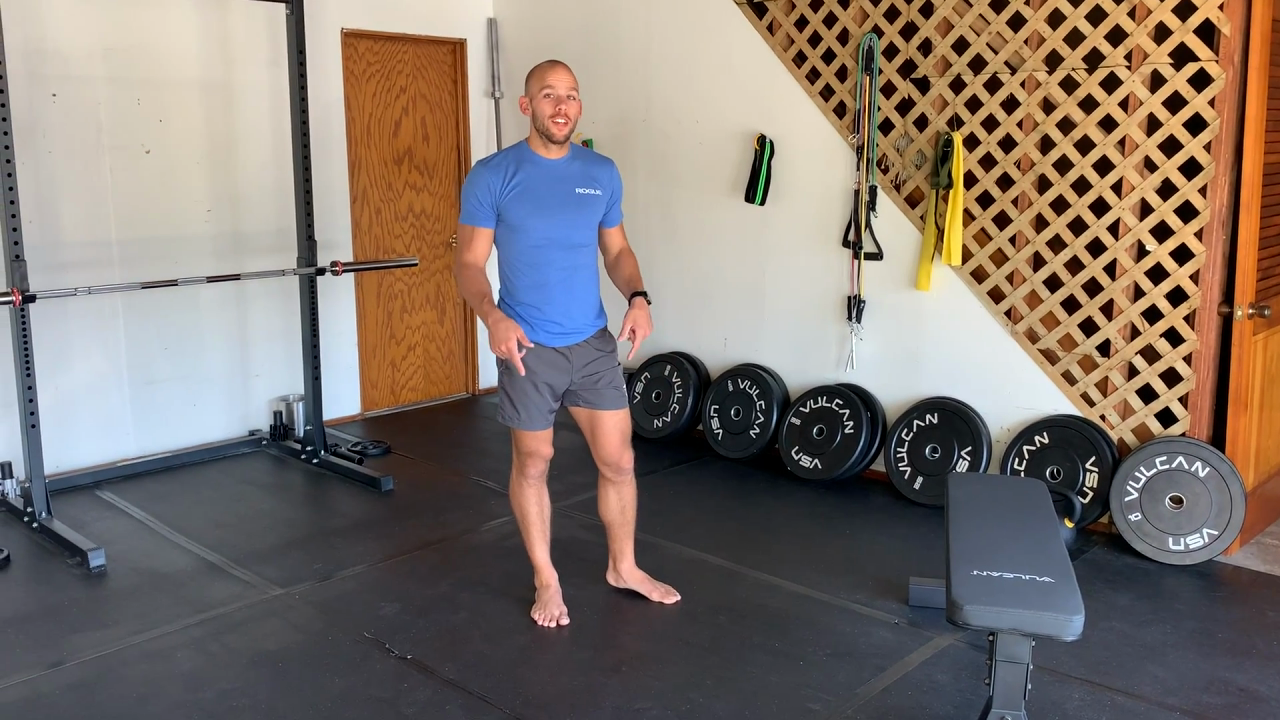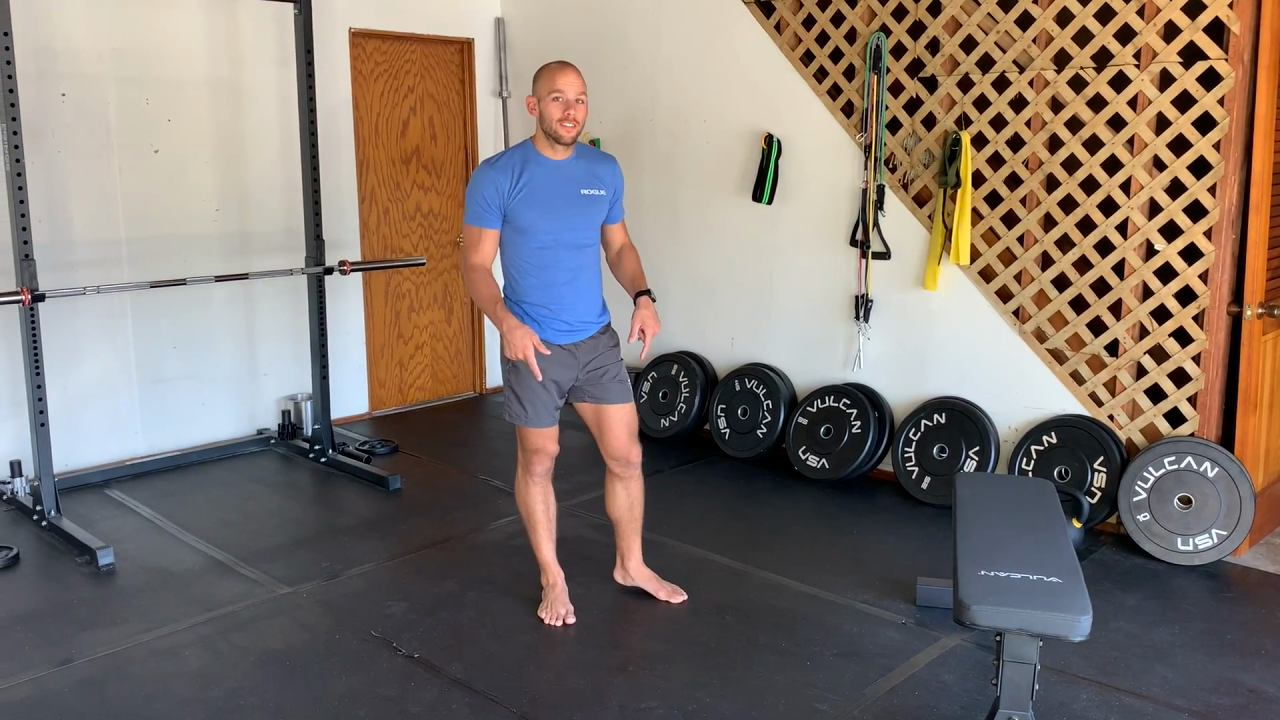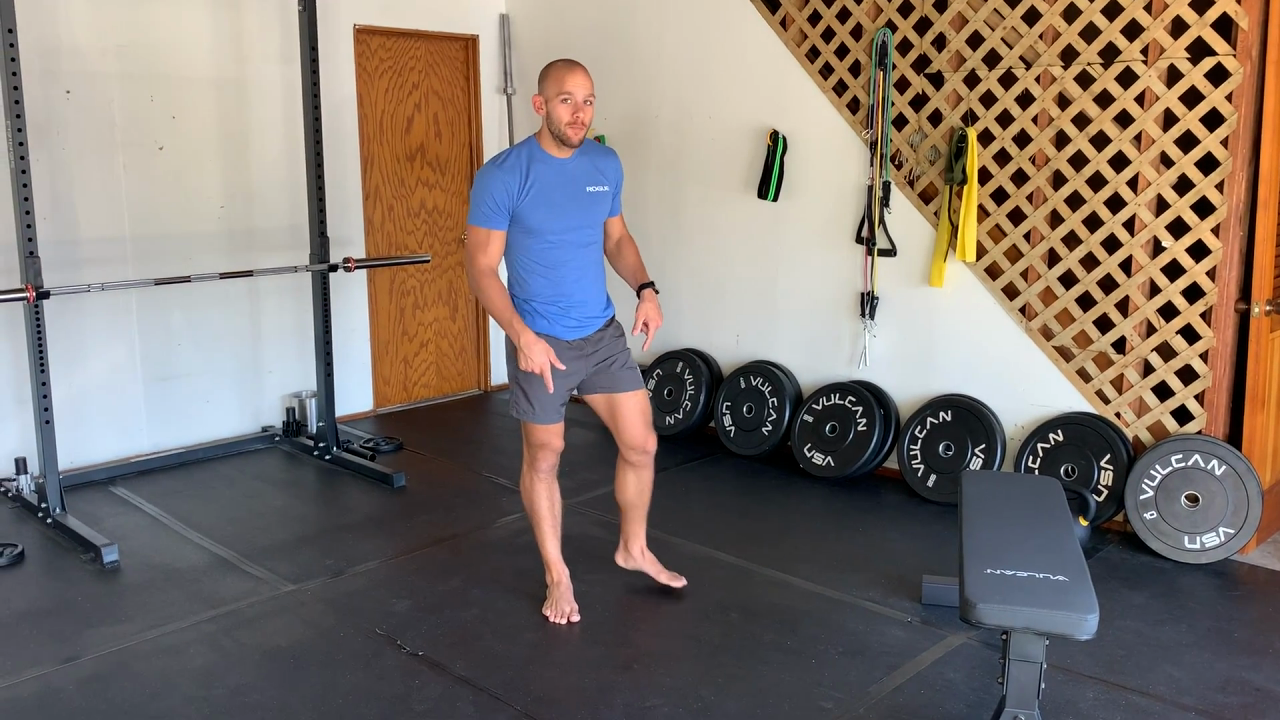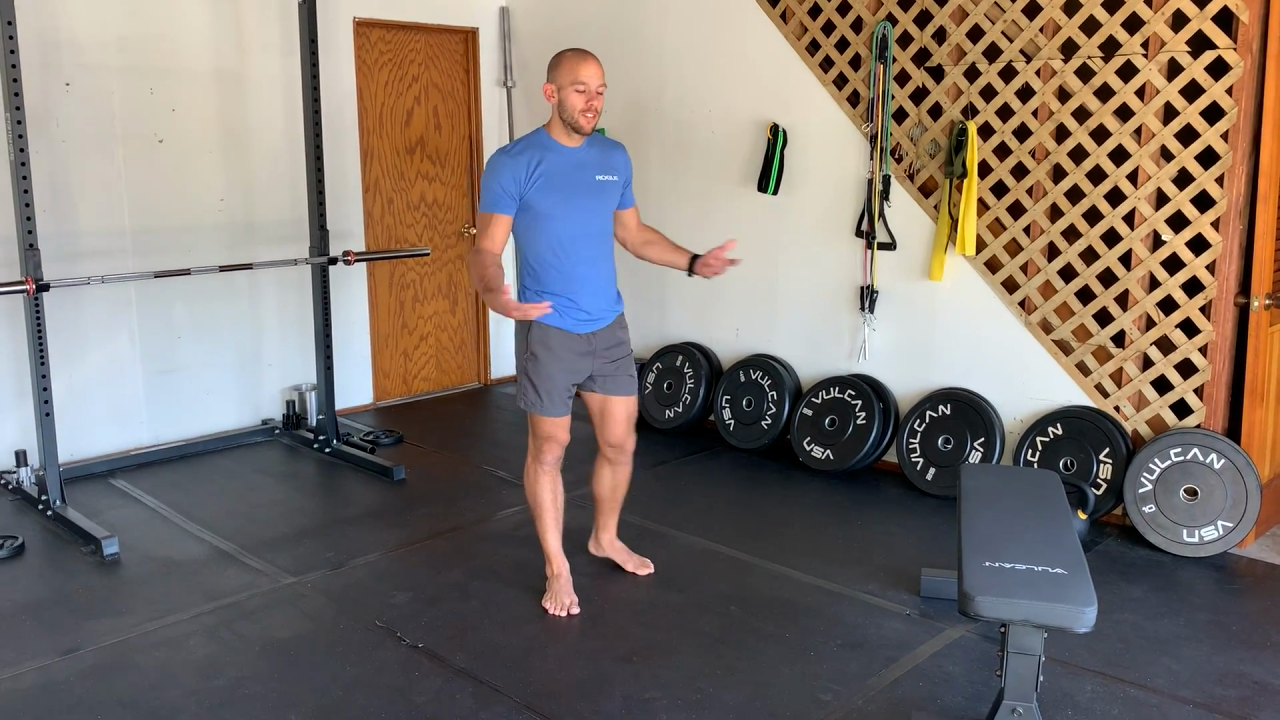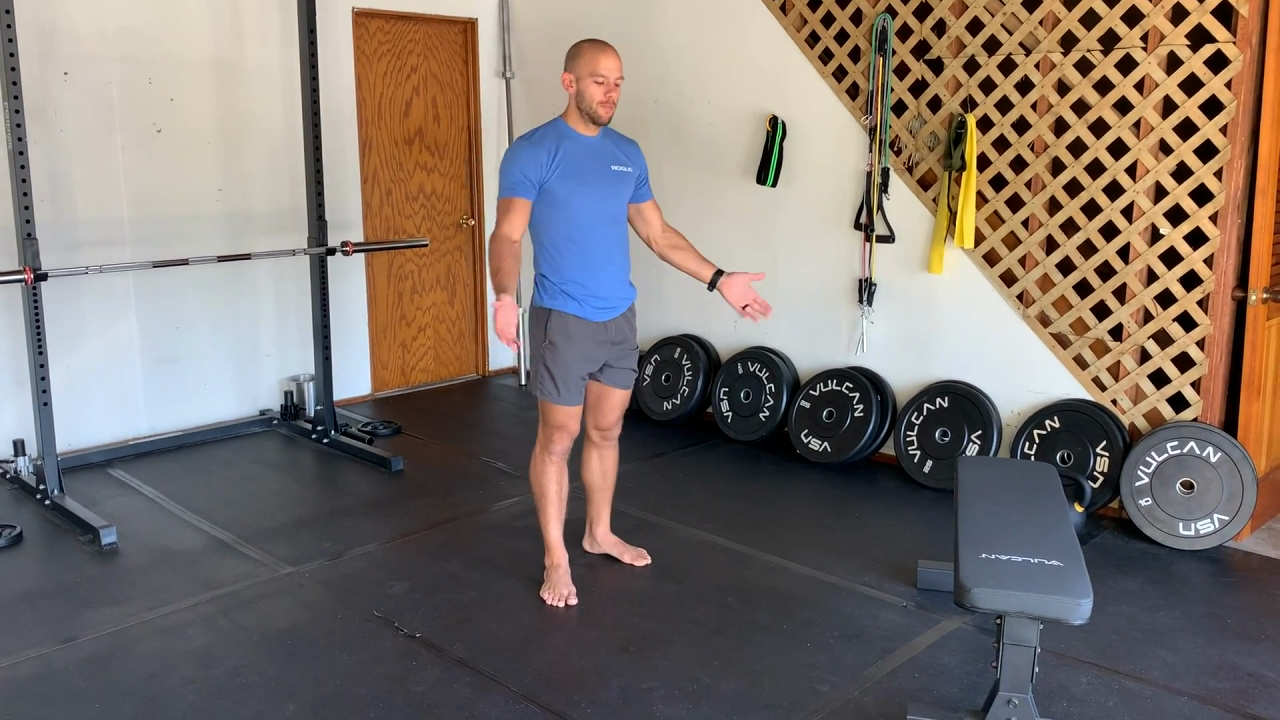
dt=0.3s
person 1, frame 1
left shoulder: (602, 172)
right shoulder: (491, 176)
left elbow: (617, 249)
right elbow: (469, 261)
left wrist: (638, 299)
right wrist: (492, 315)
left hip: (594, 343)
right hip: (528, 347)
left knee: (618, 461)
right knee: (532, 465)
left ankle: (623, 566)
right ankle: (545, 580)
person 1, frame 2
left shoulder: (604, 170)
right shoulder: (496, 176)
right elbow: (476, 263)
left wrist: (642, 297)
right wrist: (508, 323)
left hip: (597, 339)
right hip: (534, 345)
left knee: (626, 455)
right knee: (538, 462)
left ankle: (631, 564)
right ankle: (552, 578)
person 1, frame 3
left shoulder: (606, 164)
right shoulder: (502, 175)
right elbow: (482, 267)
left wrist: (645, 289)
right wrist: (523, 335)
left hip: (603, 332)
right hip: (541, 341)
left knee: (640, 444)
right knee: (544, 458)
left ankle: (634, 547)
right ankle: (557, 576)
person 1, frame 4
left shoulder: (615, 158)
right shoulder: (513, 164)
left elbow: (632, 231)
right elbow: (488, 247)
left wrist: (694, 262)
right wrist: (498, 297)
left hip: (610, 328)
right hip: (550, 333)
left knee: (619, 443)
right knee: (549, 450)
left ankle: (606, 537)
right ankle: (556, 567)
person 1, frame 5
left shoulder: (628, 153)
right shoulder: (532, 152)
left elbow: (657, 233)
right elbow: (508, 235)
left wrist: (719, 279)
right wrist: (505, 296)
left hip: (620, 318)
right hip: (564, 320)
left knee: (606, 433)
right knee: (558, 439)
left ankle: (600, 533)
right ankle: (556, 558)
